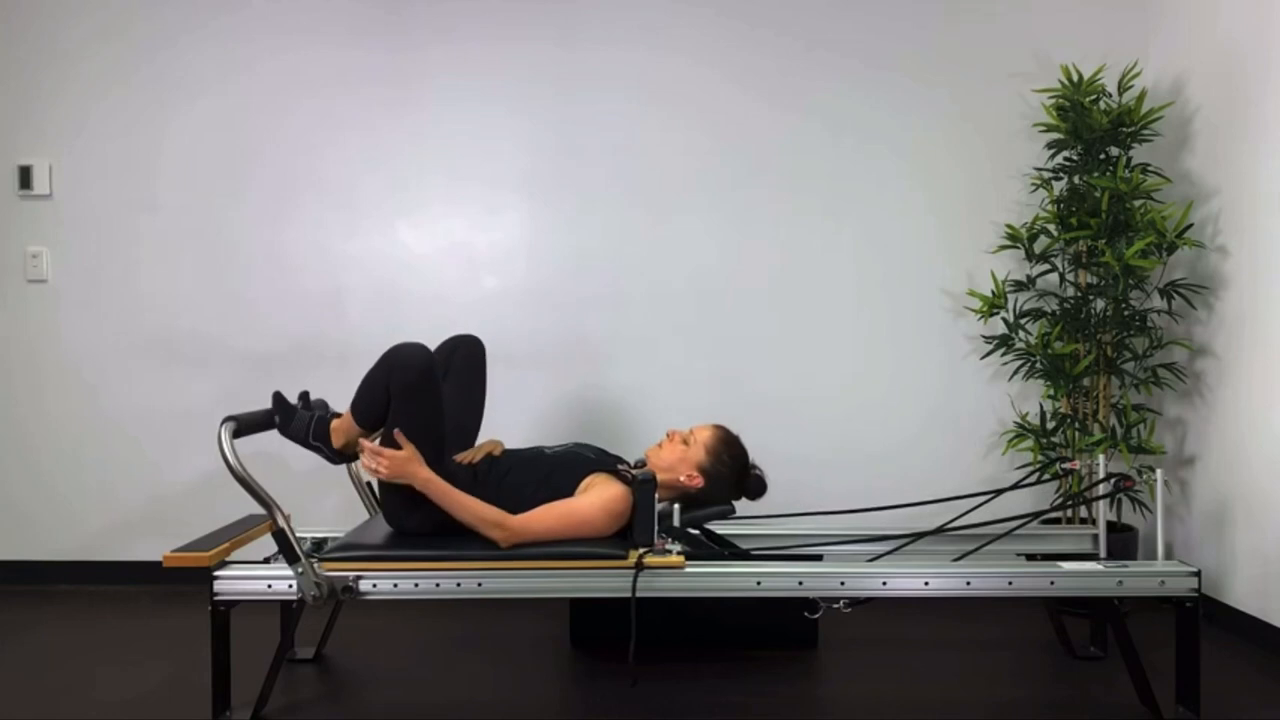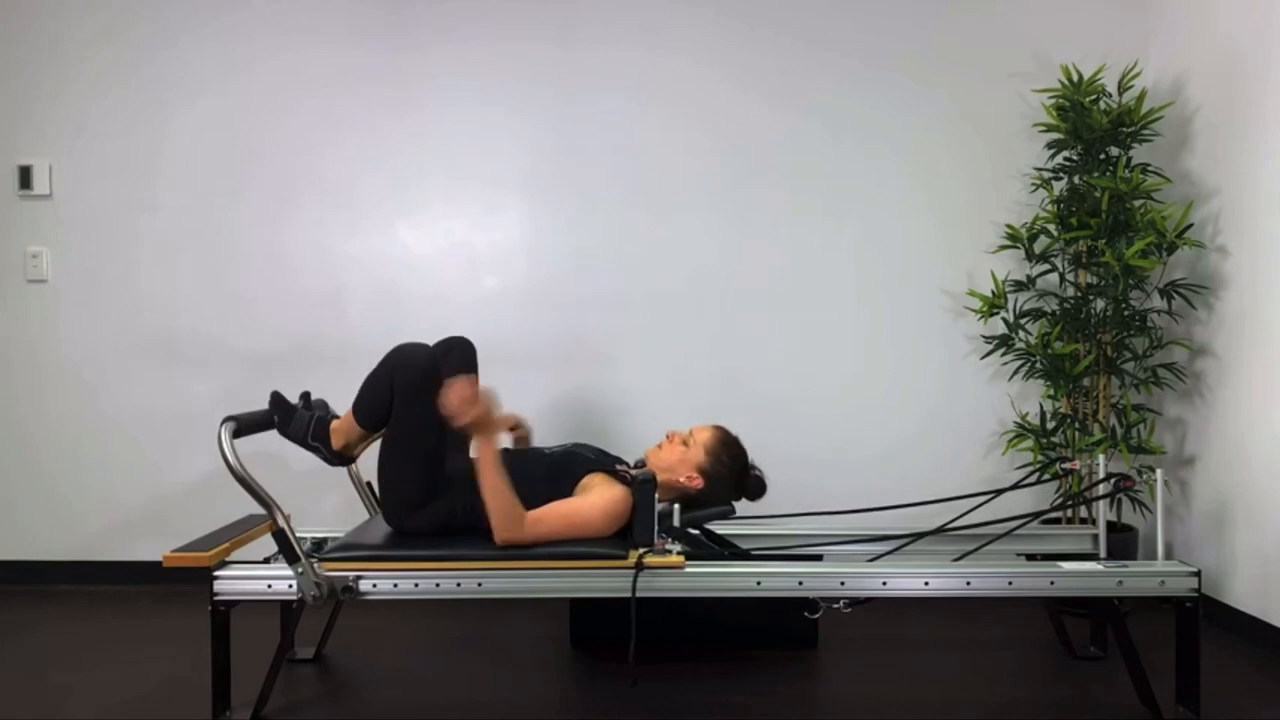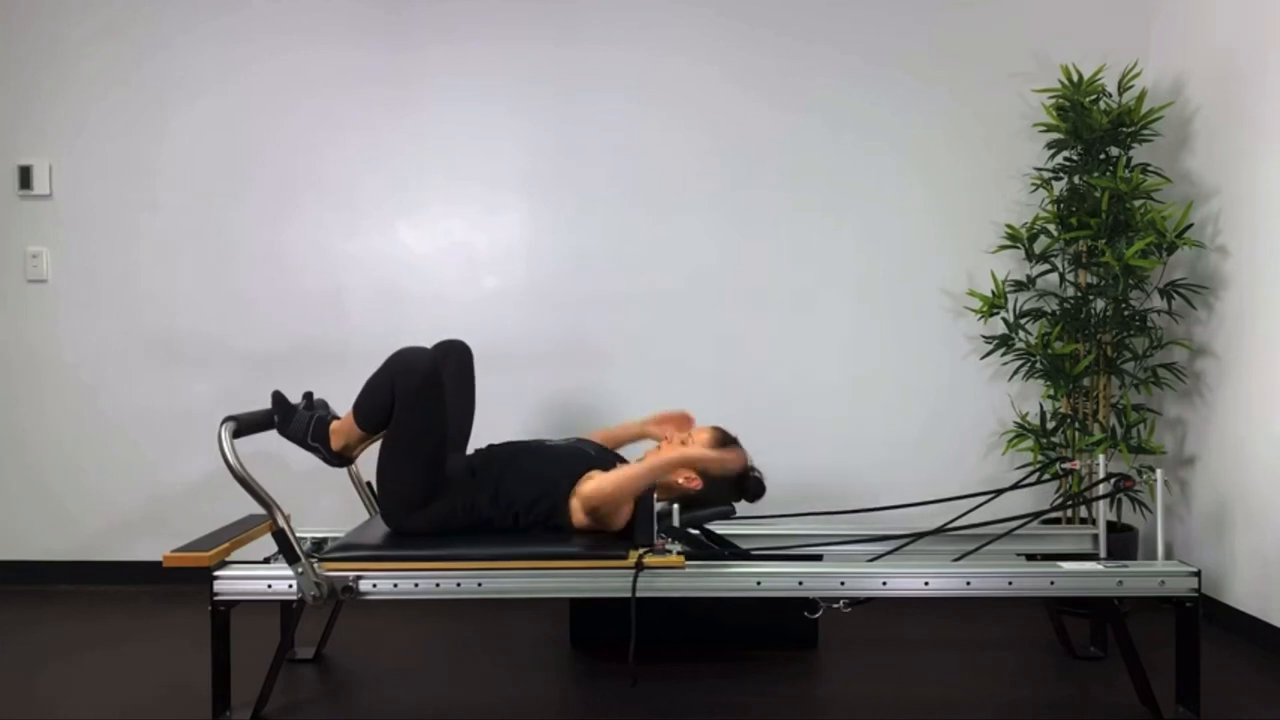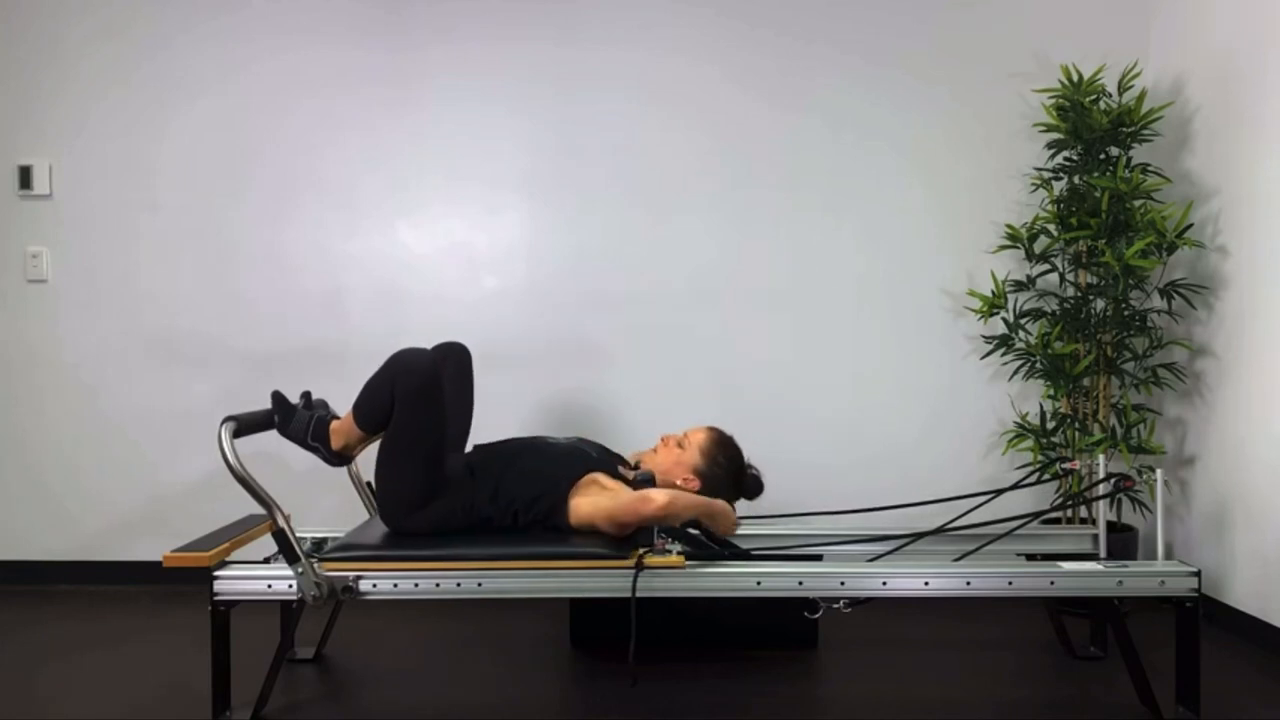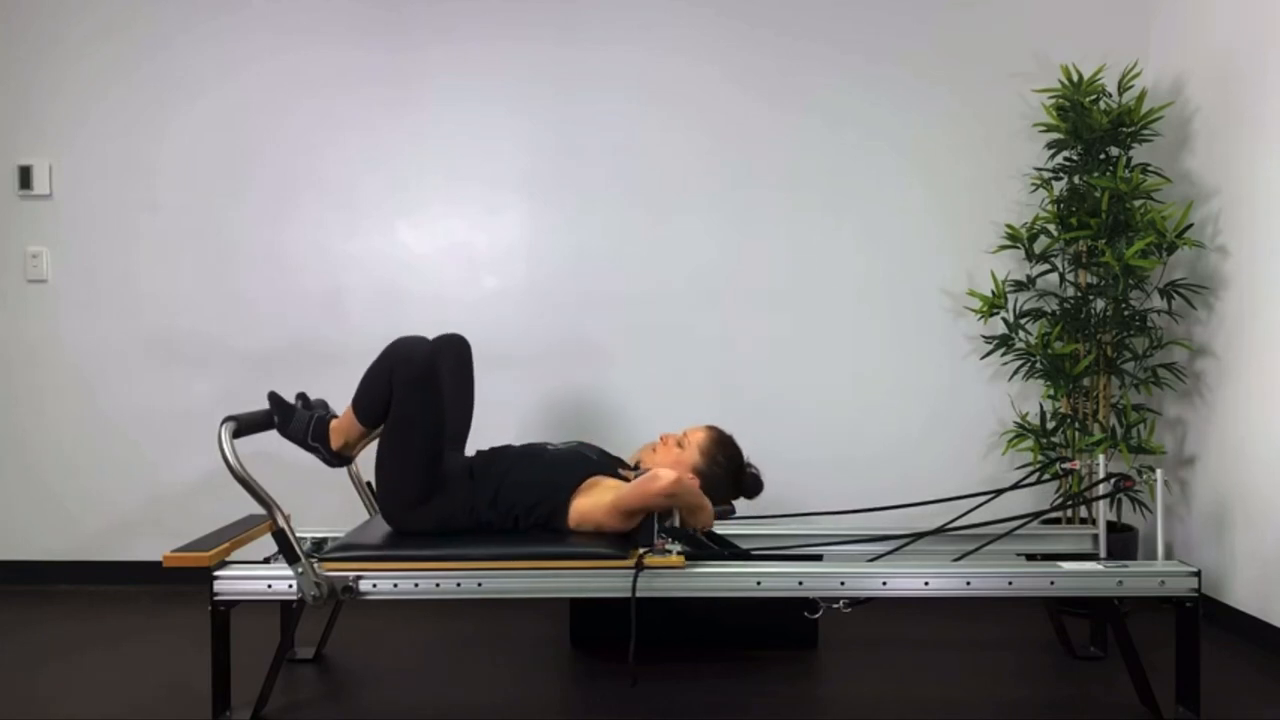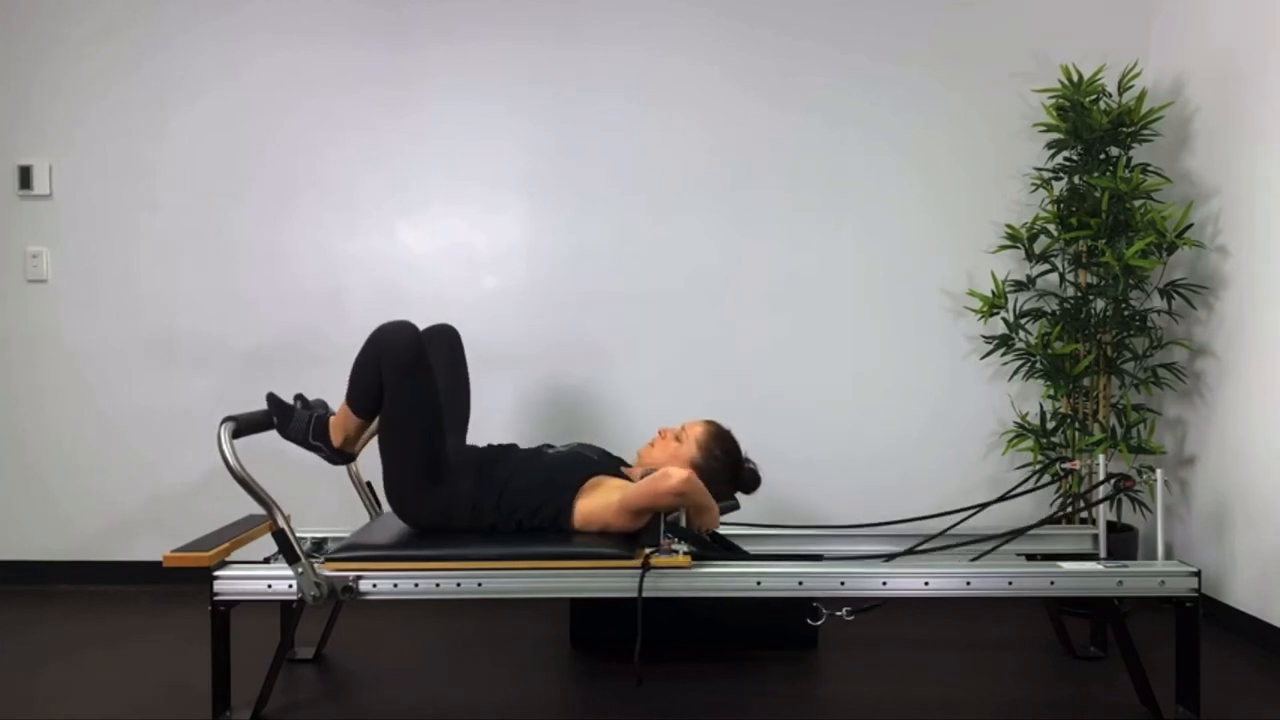
dt=0.3s
person 1, frame 1
left shoulder: (617, 502)
right shoulder: (627, 478)
left elbow: (508, 530)
left wrist: (421, 477)
right wrist: (498, 450)
left hip: (424, 506)
right hip: (454, 478)
left knee: (410, 360)
right knee: (464, 347)
left ankle: (338, 438)
right ankle: (344, 430)
person 1, frame 2
left shoulder: (616, 504)
right shoulder: (627, 478)
left elbow: (511, 530)
left wrist: (485, 436)
right wrist: (517, 436)
left hip: (426, 506)
right hip: (451, 481)
left knee: (414, 360)
right knee: (454, 350)
left ankle: (334, 438)
right ankle: (344, 432)
person 1, frame 3
left shoulder: (616, 509)
right shoulder: (627, 481)
left elbow: (590, 493)
right elbow: (584, 453)
left wrist: (692, 456)
right wrist: (645, 427)
left hip: (423, 506)
right hip: (453, 479)
left knee: (414, 366)
right knee: (450, 354)
left ankle: (334, 441)
right ankle: (342, 431)
person 1, frame 4
left shoulder: (620, 502)
right shoulder: (627, 475)
left elbow: (654, 503)
left wrist: (713, 509)
left hip: (422, 506)
right hip: (453, 477)
left knee: (415, 367)
right knee: (450, 355)
left ankle: (334, 438)
right ankle: (341, 430)
person 1, frame 5
left shoulder: (621, 508)
right shoulder: (625, 476)
left elbow: (665, 483)
left wrist: (697, 510)
left hip: (423, 504)
right hip: (453, 480)
left knee: (412, 355)
right knee: (449, 347)
left ankle: (333, 438)
right ankle: (343, 428)
person 1, frame 6
left shoulder: (625, 505)
right shoulder: (626, 476)
left elbow: (674, 482)
left wrist: (703, 510)
left hip: (433, 495)
right hip: (459, 472)
left knee: (398, 339)
right knee: (437, 338)
left ankle: (335, 437)
right ankle: (349, 431)
